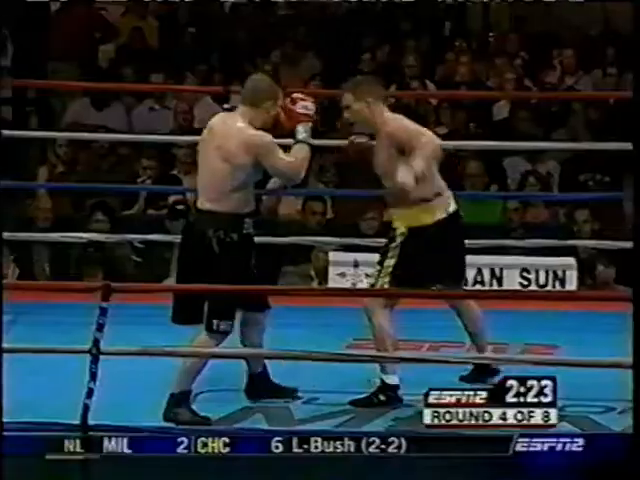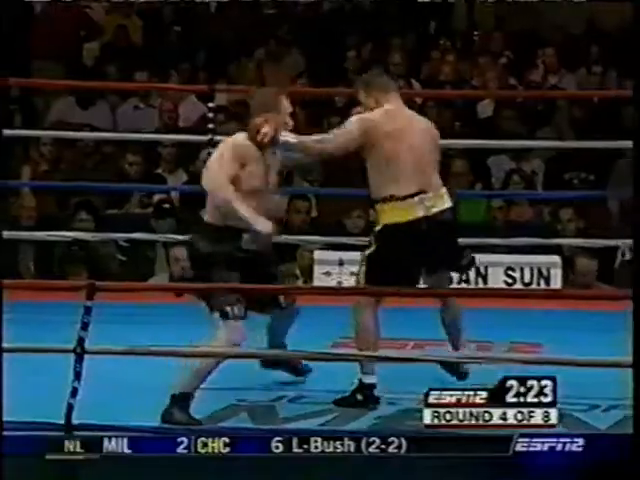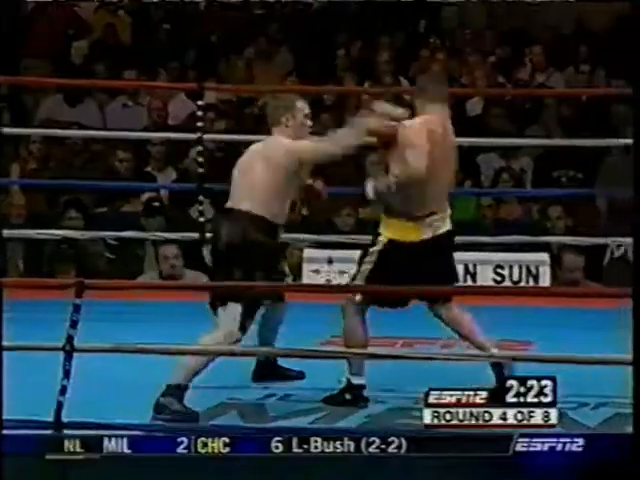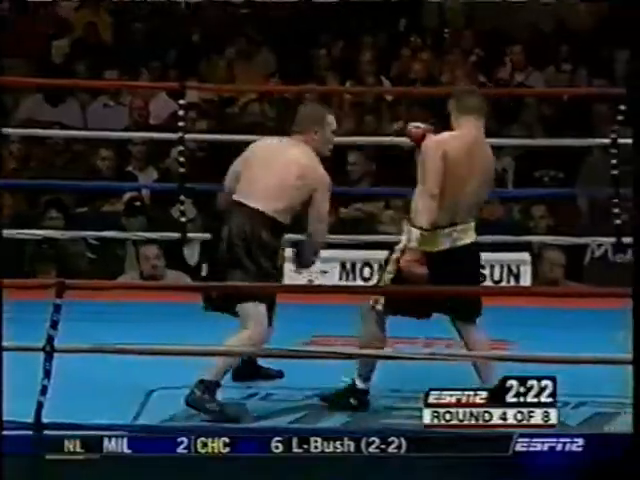
dt=0.2s
person 1, frame 1
left shoulder: (218, 122)
right shoulder: (255, 139)
right elbow: (294, 173)
right wrist: (303, 131)
left hip: (212, 226)
right hip: (221, 232)
left knee: (256, 310)
right knee: (217, 328)
left ankle: (258, 380)
right ankle: (177, 401)
person 1, frame 2
left shoulder: (271, 154)
right shoulder: (236, 147)
left elbow: (270, 206)
right elbow: (213, 184)
right wrist: (253, 218)
left hip: (250, 245)
right hip: (219, 247)
left knee: (287, 305)
right knee: (232, 335)
left ankle: (275, 353)
right ankle: (179, 401)
person 1, frame 3
left shoulder: (259, 151)
right shoulder: (288, 149)
right elbow: (337, 145)
right wrist: (367, 121)
left hip: (237, 231)
right hip: (246, 239)
left knee: (275, 303)
right knee: (229, 332)
left ankle: (265, 365)
right ankle: (171, 395)
person 1, frame 4
left shoulder: (261, 146)
right shoulder: (317, 173)
left elbow: (229, 187)
right elbow: (317, 229)
right wrist: (306, 256)
left hip: (236, 226)
right hip: (257, 235)
left knee: (255, 306)
right knee: (258, 330)
right ankle: (204, 389)
person 2, frame 1
left shoulder: (393, 126)
right shoulder: (385, 132)
left elbow: (431, 145)
left wrist: (409, 175)
left hip: (420, 222)
right hip: (442, 216)
left knee: (377, 303)
right knee: (456, 292)
left ankle: (389, 386)
right ankle: (484, 362)
person 2, frame 2
left shoulder: (367, 123)
right shoulder: (425, 125)
left elbow: (327, 147)
left wrist: (283, 137)
left hip: (401, 222)
right hip: (439, 213)
left knee: (365, 301)
right knee: (443, 289)
left ankle: (367, 387)
right ankle: (457, 359)
person 2, frame 3
left shoulder: (414, 128)
right shoulder: (447, 134)
left elbow: (416, 169)
left wrist: (379, 187)
left hip: (404, 237)
right hip: (437, 231)
left knee: (353, 304)
right knee: (444, 306)
left ankle: (355, 387)
right ankle: (499, 364)
person 2, frame 4
left shoulder: (438, 144)
right shoulder: (488, 157)
left elbow: (429, 197)
left wrist: (413, 246)
left hip: (427, 244)
right hip: (463, 244)
left knee: (374, 313)
right knee: (467, 323)
left ankle: (359, 391)
